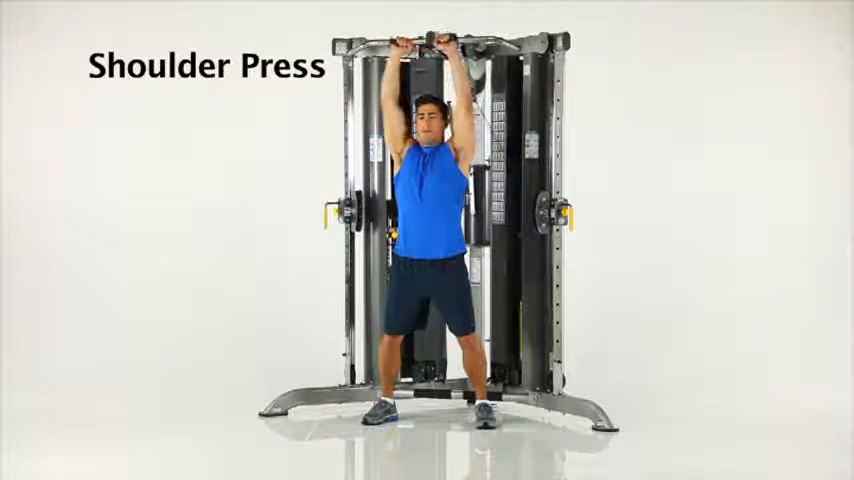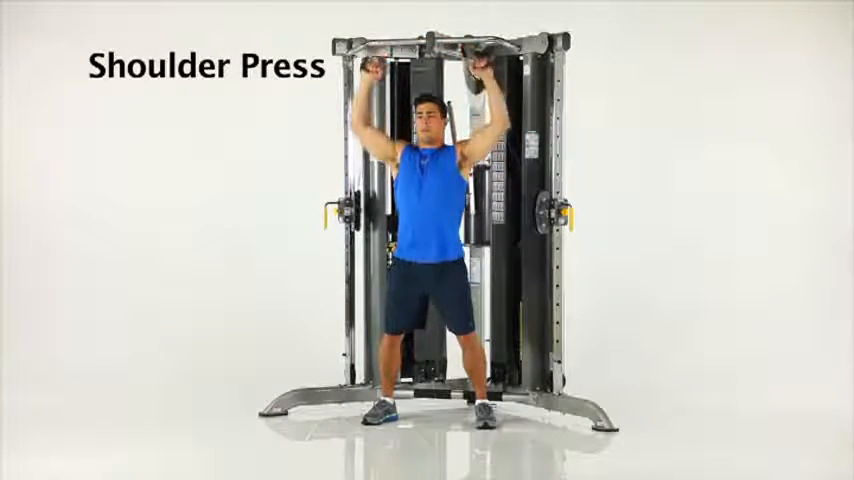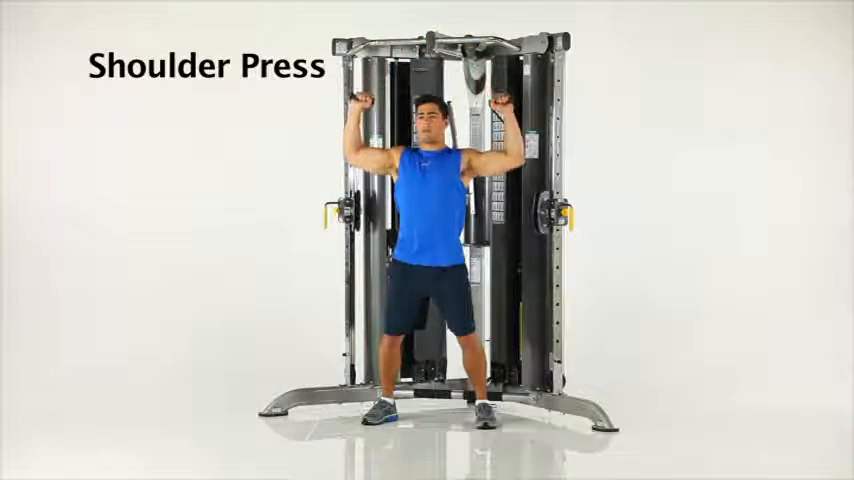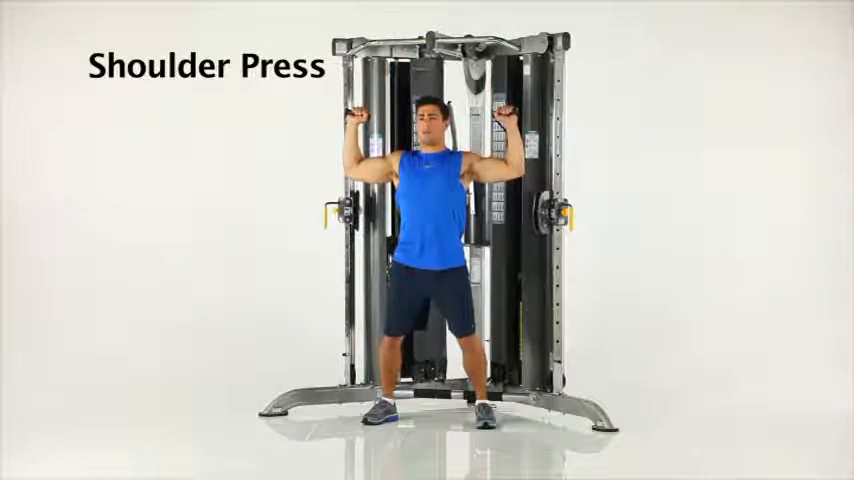
dt=0.5s
person 1, frame 1
left shoulder: (457, 153)
right shoulder: (403, 152)
left elbow: (464, 103)
right elbow: (389, 103)
left wrist: (453, 54)
right wrist: (395, 55)
left hip: (448, 264)
right hip: (406, 263)
left knee: (467, 337)
right knee: (391, 336)
left ankle: (482, 403)
right ankle: (386, 402)
person 1, frame 2
left shoulder: (460, 155)
right shoulder: (399, 155)
left elbow: (500, 124)
right elbow: (359, 126)
left wrist: (489, 81)
right wrist: (367, 80)
left hip: (448, 264)
right hip: (406, 264)
left knee: (467, 336)
right knee: (391, 335)
left ankle: (482, 402)
right ankle: (386, 401)
person 1, frame 3
left shoulder: (463, 160)
right shoulder: (398, 158)
left elbow: (514, 158)
right elbow: (352, 154)
left wrist: (507, 114)
right wrist: (355, 110)
left hip: (449, 266)
right hip: (406, 265)
left knee: (468, 337)
right knee: (391, 336)
left ankle: (482, 402)
right ankle: (386, 401)
person 1, frame 4
left shoulder: (464, 163)
right shoulder: (399, 162)
left elbow: (515, 169)
right elbow: (352, 169)
left wrist: (511, 127)
right wrist: (352, 126)
left hip: (450, 268)
right hip: (406, 267)
left knee: (468, 338)
right knee: (391, 337)
left ankle: (482, 402)
right ankle: (386, 402)
